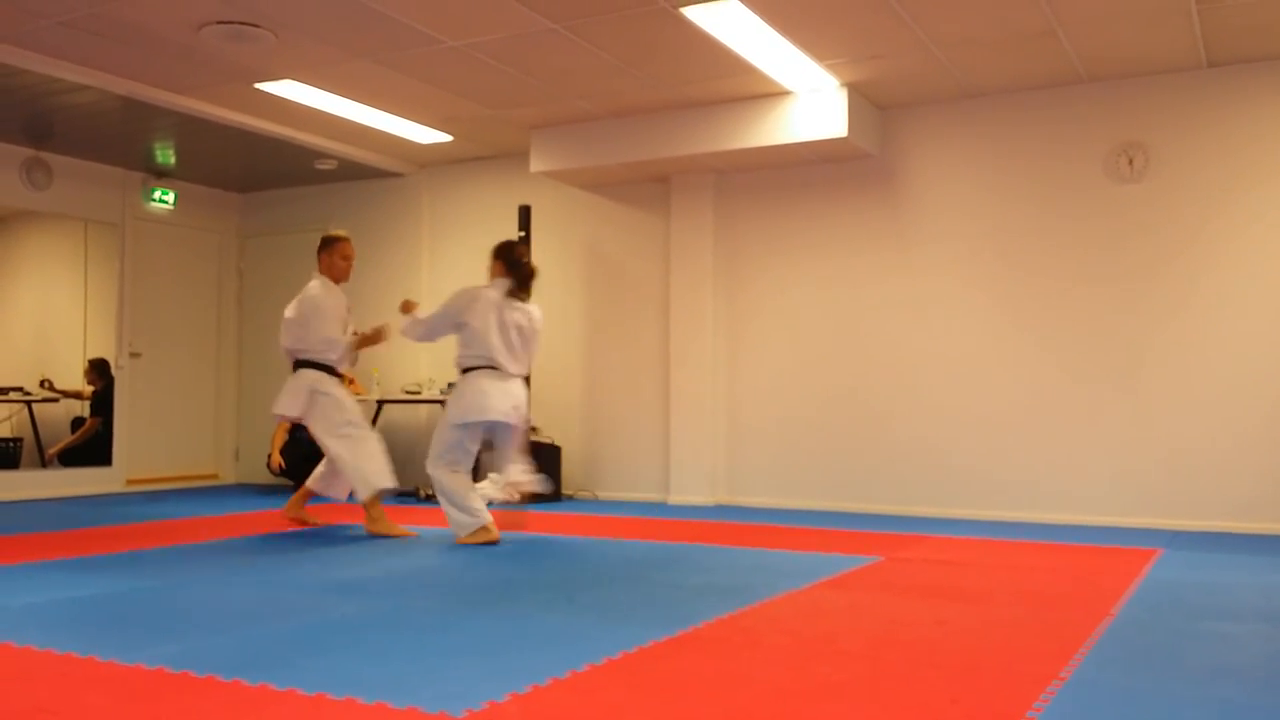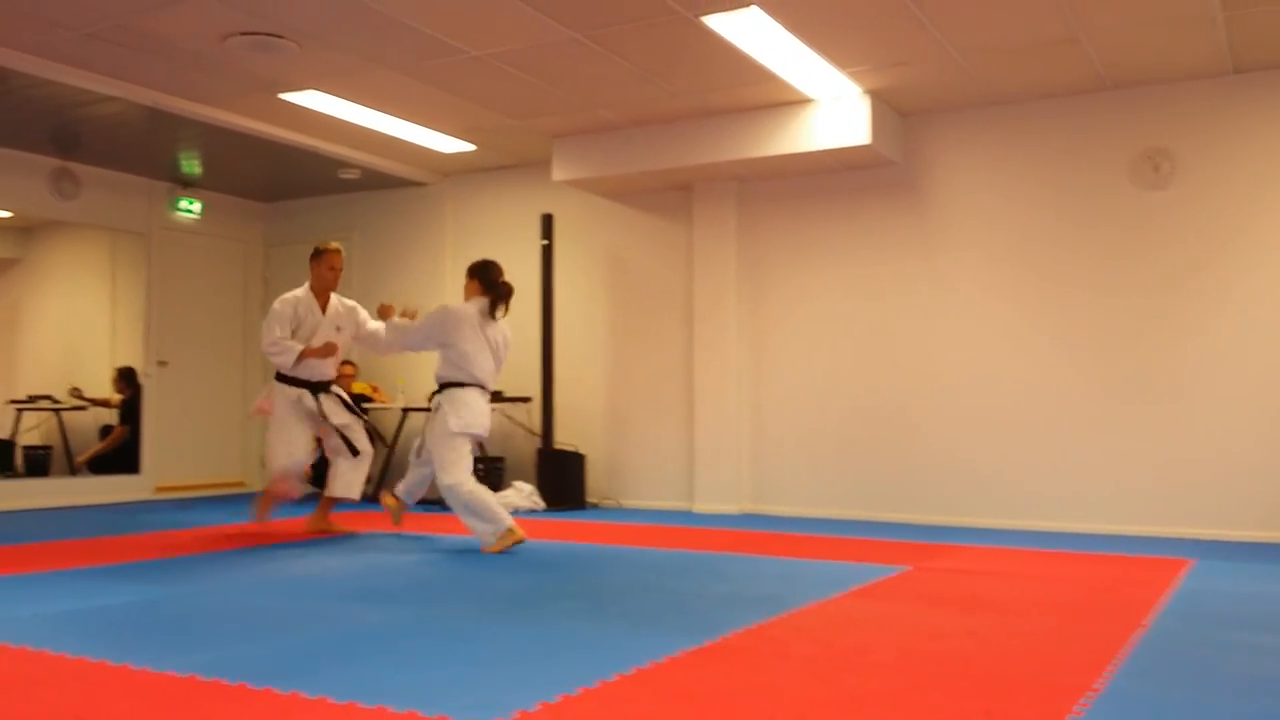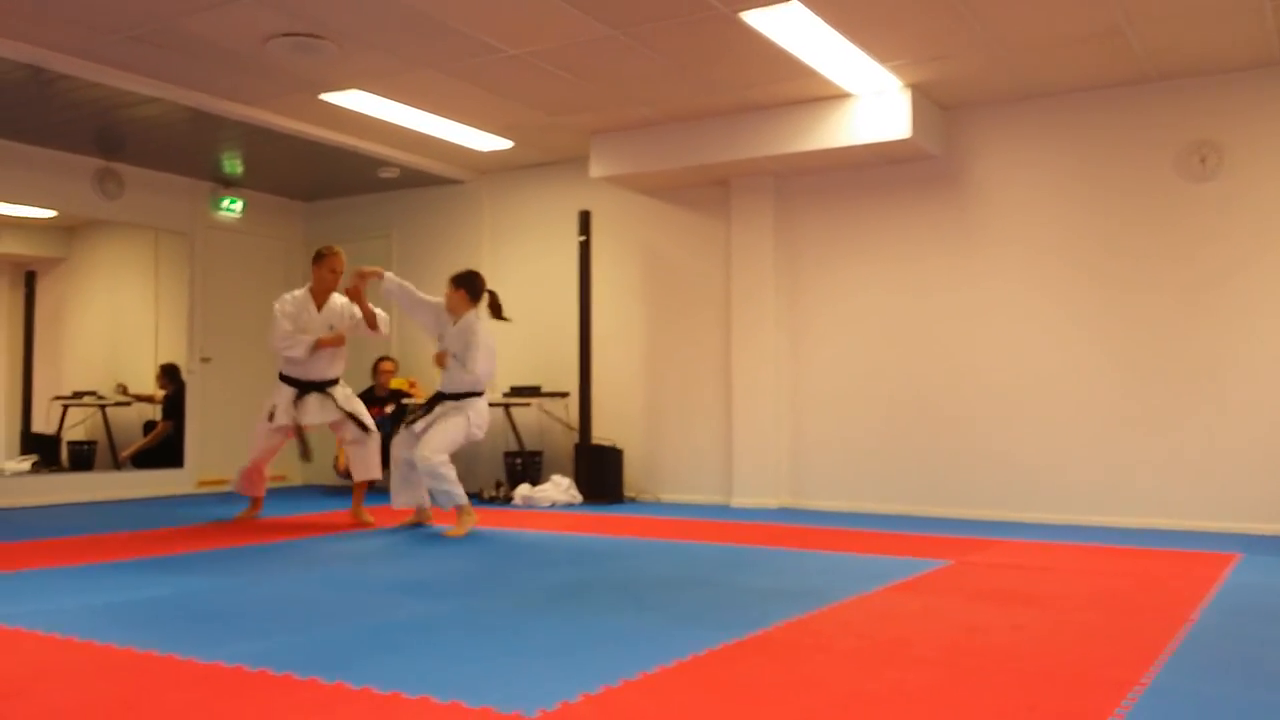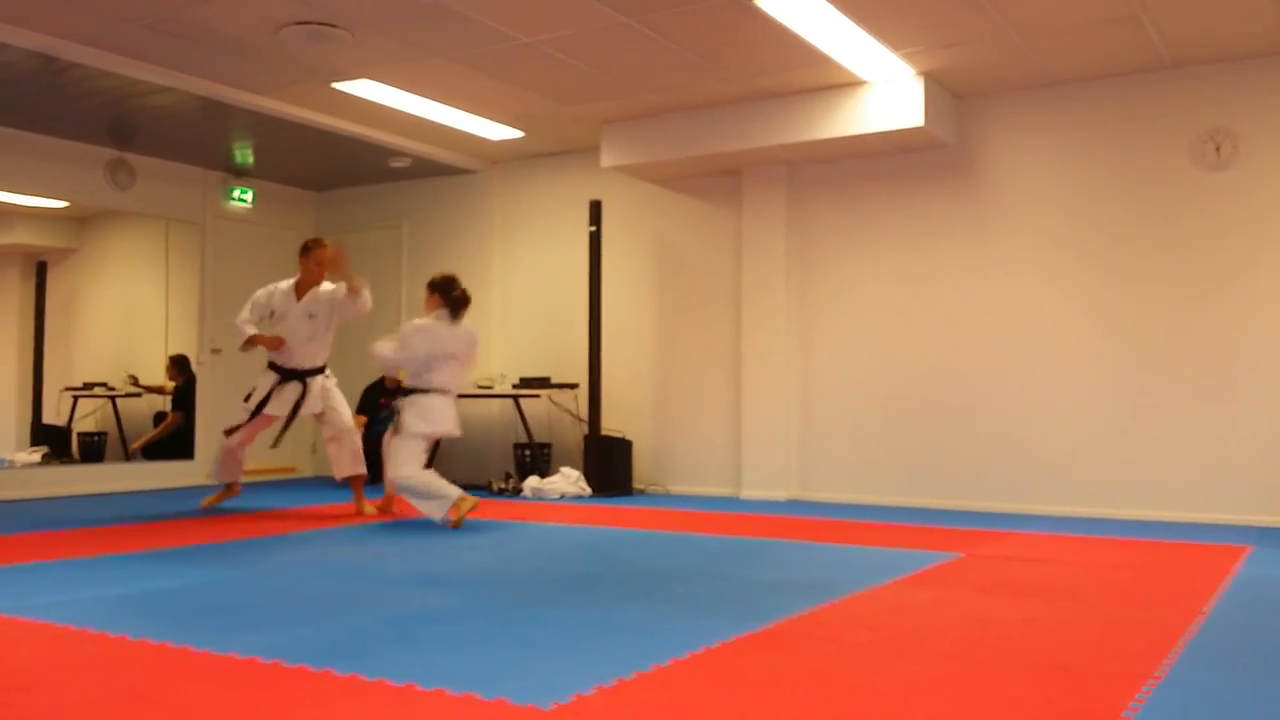
dt=0.2s
person 1, frame 1
left shoulder: (326, 295)
right shoulder: (319, 295)
right elbow: (324, 342)
left wrist: (356, 341)
right wrist: (364, 341)
left hip: (315, 383)
right hip: (317, 383)
left knee: (344, 447)
right knee: (357, 441)
left ankle: (297, 504)
right ankle: (375, 516)
person 1, frame 2
left shoulder: (346, 309)
right shoulder: (290, 303)
left elbow: (376, 335)
right elbow: (272, 345)
right wrist: (312, 353)
left hip: (325, 394)
right hip: (292, 394)
left knee: (355, 448)
right knee: (291, 459)
left ankle: (321, 516)
right ankle: (271, 498)
person 1, frame 3
left shoulder: (345, 306)
right shoulder: (288, 304)
left elbow: (378, 327)
right elbow: (284, 343)
left wrist: (362, 302)
right wrist: (324, 342)
left hip: (330, 392)
right hip: (291, 393)
left knee: (364, 435)
right knee: (260, 451)
left ankle: (358, 507)
right ankle: (254, 505)
person 1, frame 4
left shoulder: (333, 295)
right shoulder: (274, 293)
left elbow: (360, 301)
right elbow: (243, 322)
left wrist: (345, 275)
right wrist: (261, 340)
left hip: (315, 381)
right hip: (277, 380)
left knee: (343, 429)
right knee: (235, 434)
left ankle: (360, 499)
right ankle: (229, 487)
person 2, frame 1
left shoulder: (471, 297)
right shoulder: (532, 313)
left elbow: (425, 331)
left wrist: (413, 313)
left hip: (479, 388)
right hip: (514, 393)
left knee: (445, 466)
right knee: (507, 455)
left ankle: (481, 526)
right ankle: (520, 485)
person 2, frame 2
left shoulder: (453, 315)
right shoulder: (500, 327)
left elbow: (408, 338)
left wrist: (392, 320)
left hip: (456, 403)
right hip: (477, 403)
left knee: (454, 478)
right knee: (424, 454)
left ankle: (505, 530)
right ankle: (401, 501)
person 2, frame 3
left shoulder: (476, 331)
right shoulder: (451, 320)
left elbow: (478, 377)
right elbow: (413, 299)
left wrist: (448, 362)
right wrist: (381, 276)
left hip: (465, 410)
right hip: (445, 404)
left knee: (427, 456)
right knee: (403, 446)
left ankle: (464, 513)
right ankle: (422, 511)
person 2, frame 4
left shoulder: (419, 330)
right shoulder: (467, 334)
left elbow: (388, 361)
left wrist: (383, 346)
left hip: (418, 405)
right hip: (433, 405)
left knee: (403, 474)
right knee: (393, 443)
left ankle: (460, 500)
right ankle: (391, 498)
